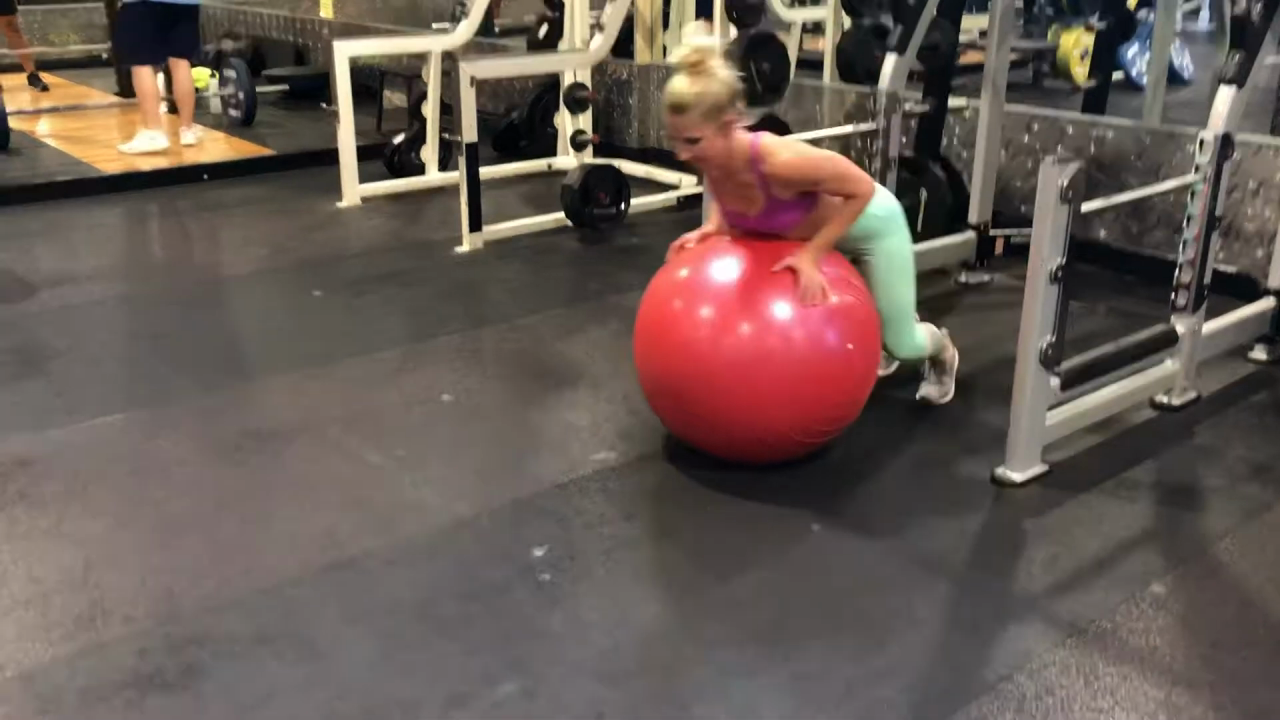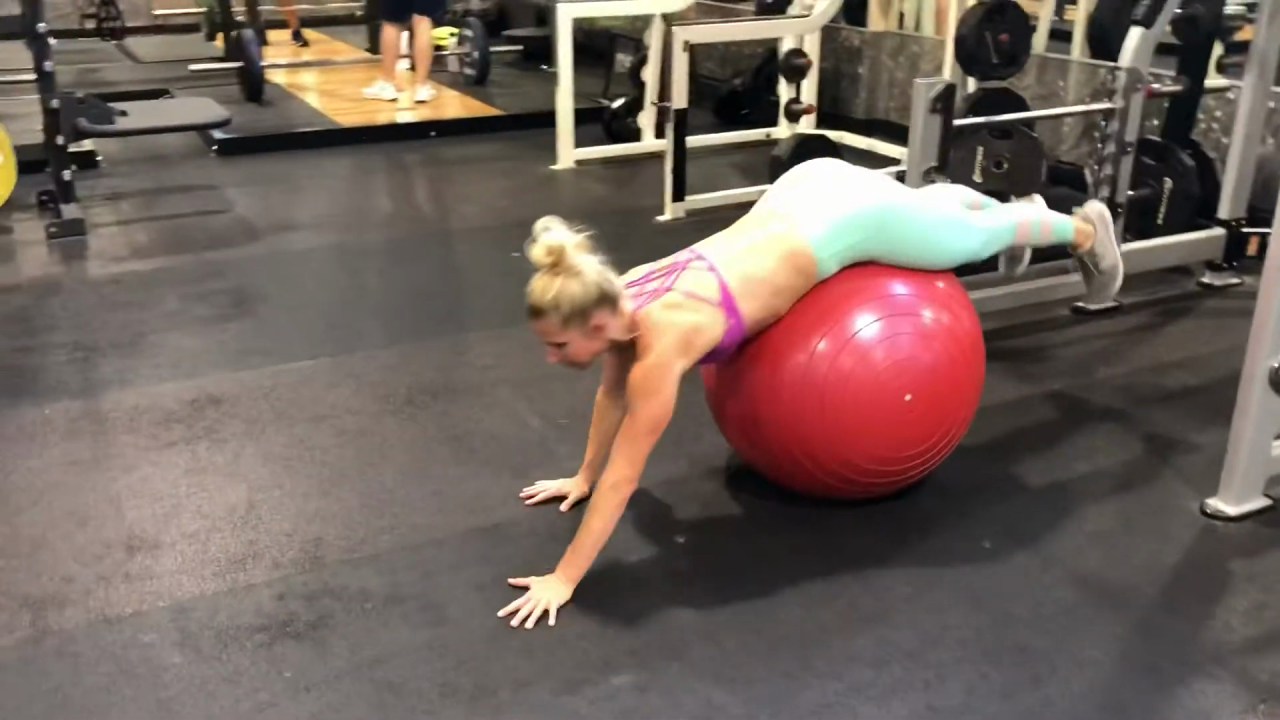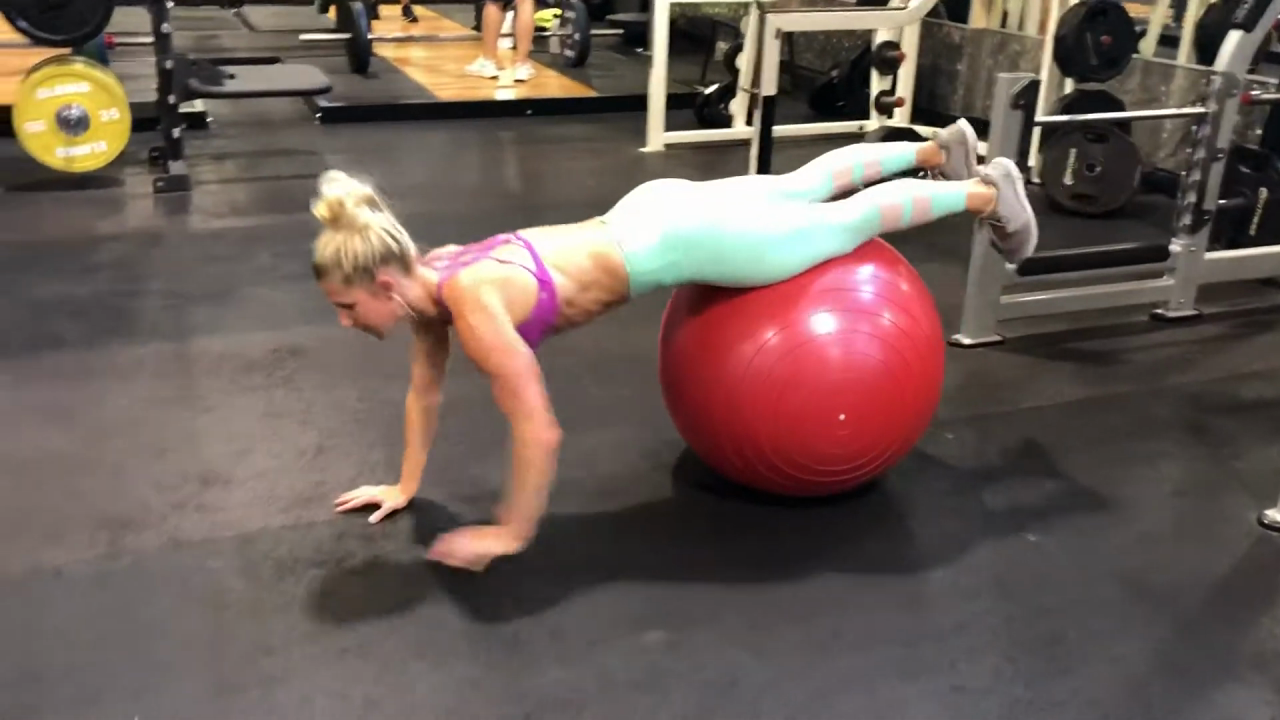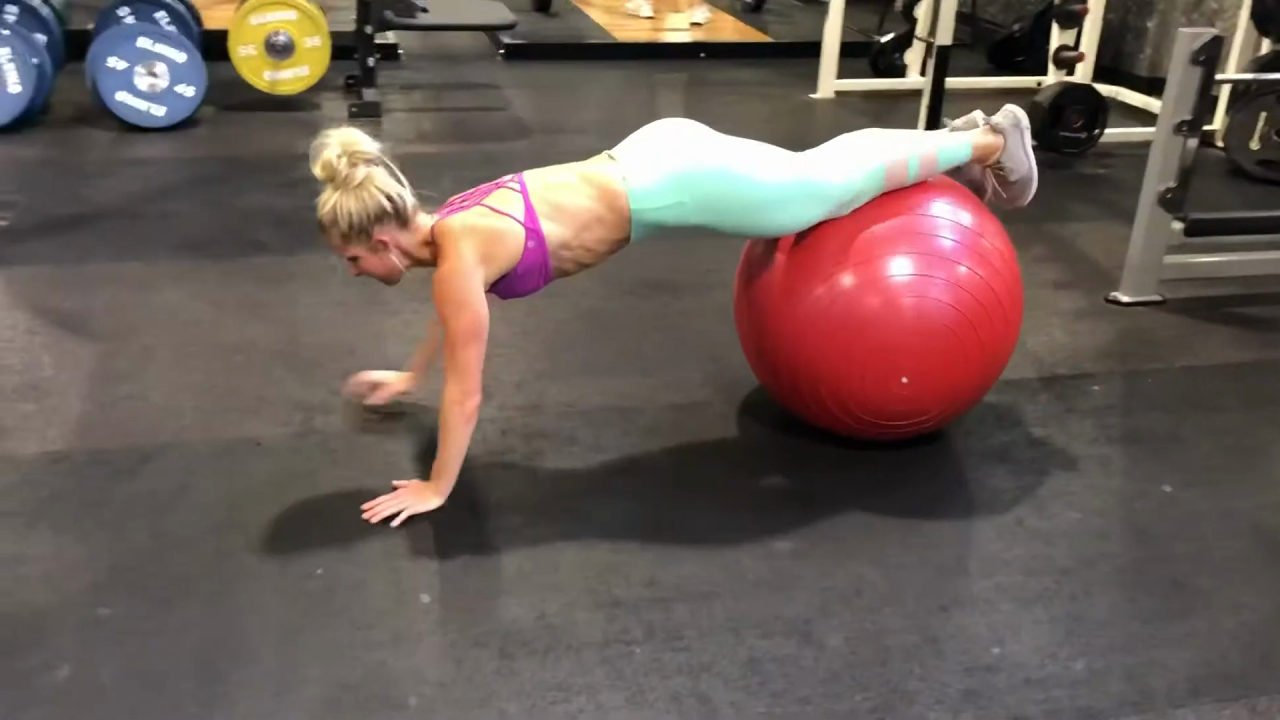
dt=0.7s
person 1, frame 1
left shoulder: (778, 160)
right shoulder: (703, 151)
left elbow: (863, 189)
left wrist: (813, 254)
right wrist: (713, 224)
left hip: (868, 220)
right hip: (813, 221)
left knee: (898, 341)
left ankle: (942, 352)
right ankle: (883, 354)
person 1, frame 2
left shoulder: (662, 337)
right shoulder: (616, 301)
left elbow: (625, 474)
right elbow: (611, 392)
left wrist: (564, 577)
right wrist: (581, 478)
left hip: (853, 218)
right hip: (807, 189)
left knee: (982, 236)
right knee: (940, 205)
left ankle: (1088, 231)
right ankle: (1014, 209)
person 1, frame 3
left shoulder: (472, 307)
right shoulder: (427, 281)
left elbow: (540, 434)
right elbow: (425, 389)
left wrist: (513, 531)
right wrist: (406, 486)
left hip: (675, 241)
right hip: (650, 212)
left knee: (845, 225)
right knee: (799, 187)
left ankle: (986, 192)
right ankle: (936, 151)
person 1, frame 4
left shoulder: (459, 252)
right shoulder: (450, 224)
left elbow: (465, 389)
right elbow: (456, 310)
left wrist: (435, 489)
right wrist: (409, 377)
left hip: (673, 183)
right hip: (659, 152)
left knee: (844, 185)
right knee: (817, 167)
left ankle: (993, 141)
right ankle: (960, 134)
